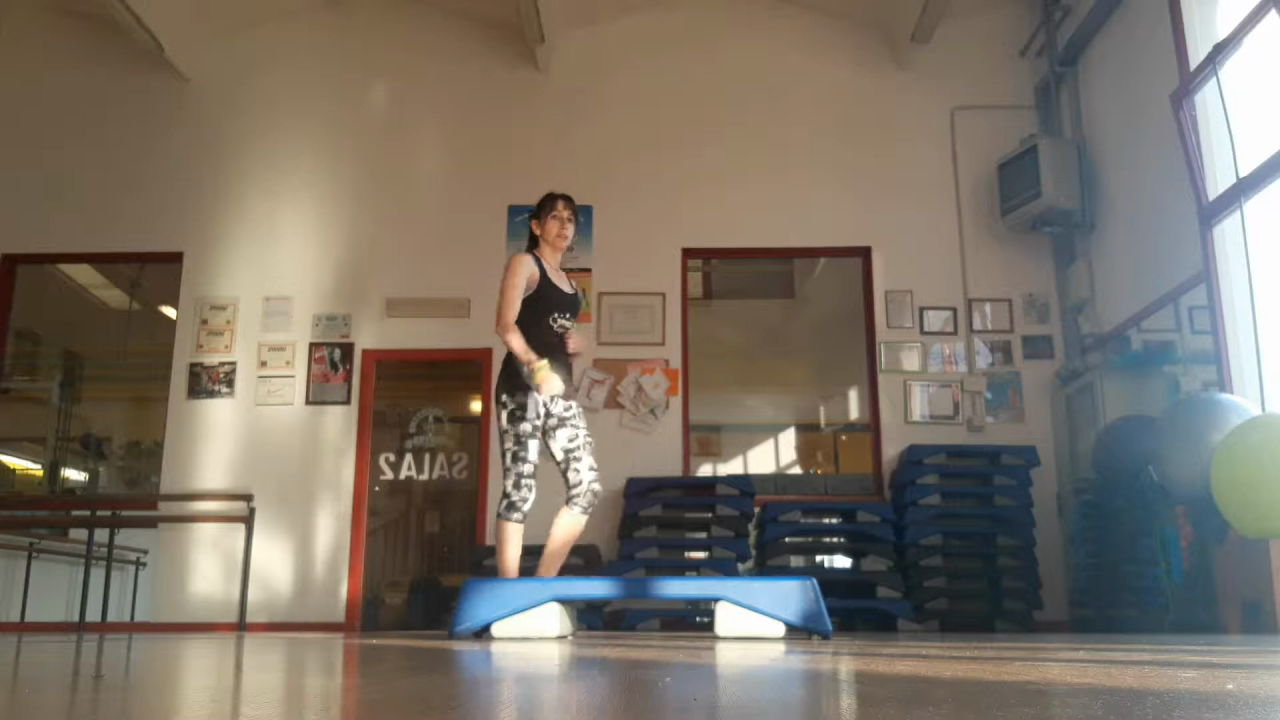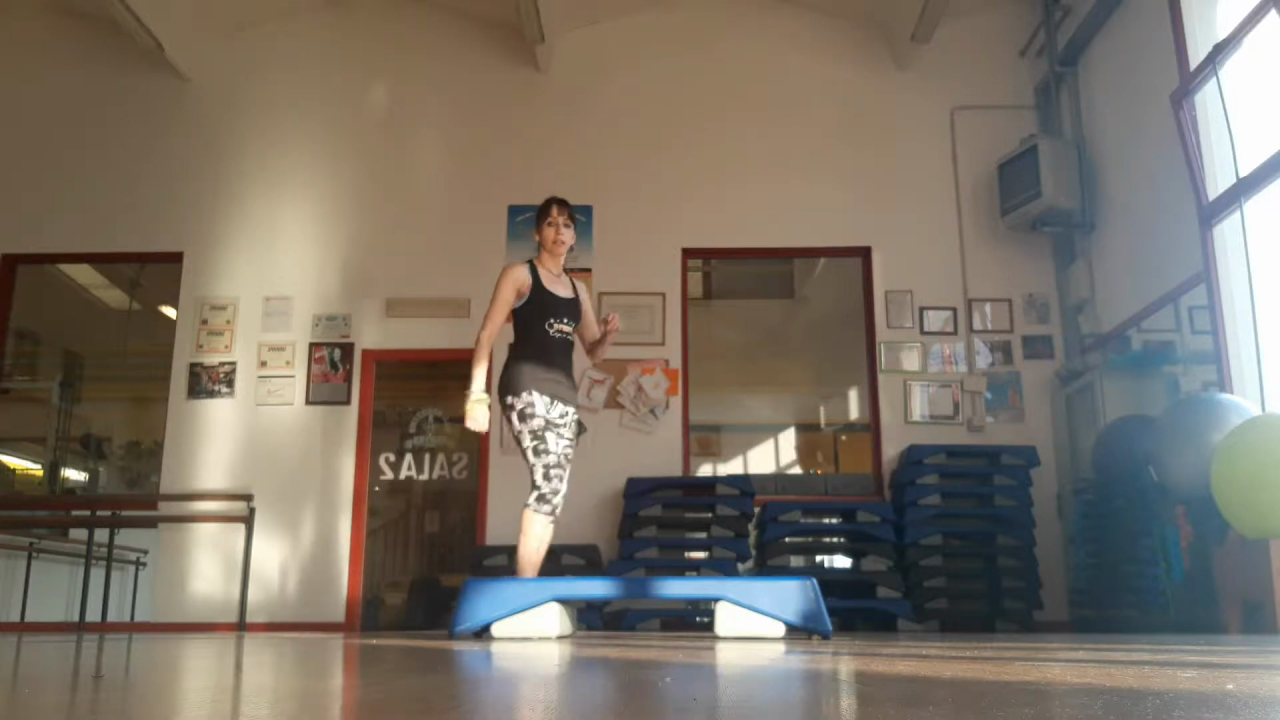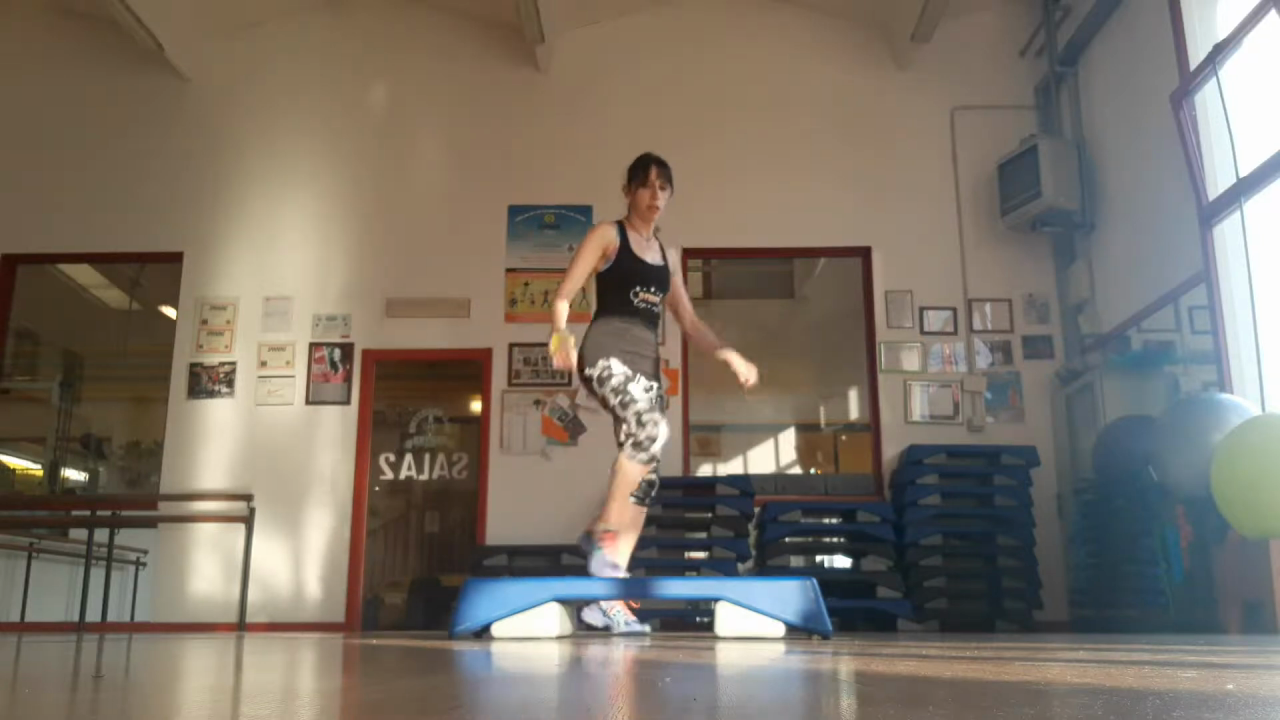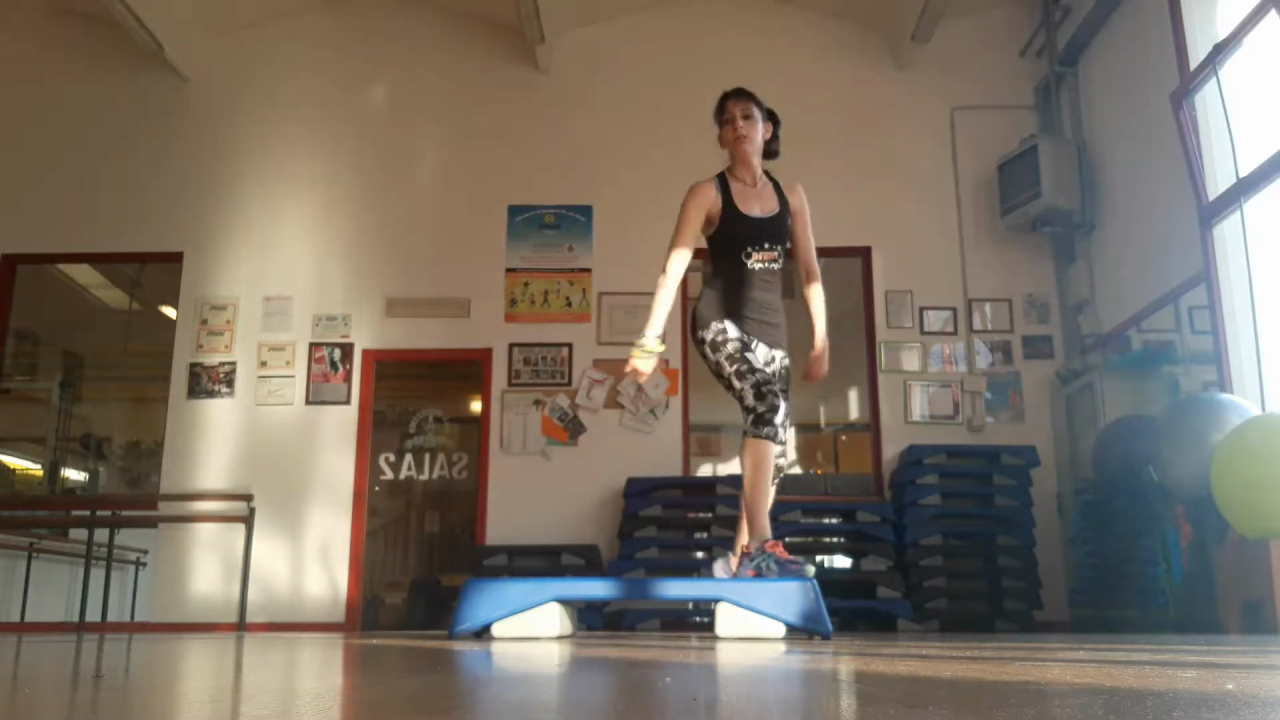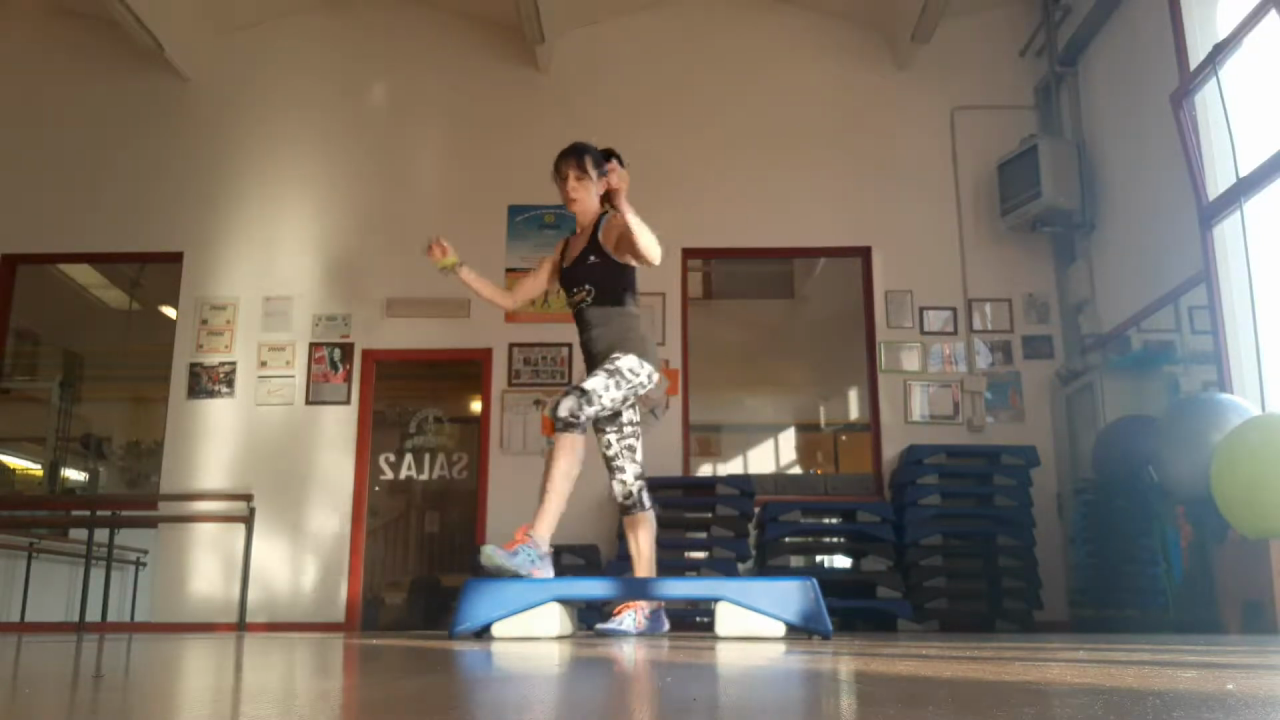
dt=1s
person 1, frame 1
left shoulder: (569, 283)
right shoulder: (524, 264)
right elbow: (505, 323)
left wrist: (577, 343)
right wrist: (537, 366)
left hip: (559, 390)
right hip: (524, 385)
left knee: (586, 486)
right knee: (520, 488)
left ankle: (543, 583)
person 1, frame 2
left shoulder: (578, 289)
right shoulder: (519, 275)
left elbow: (595, 350)
right elbow: (486, 335)
left wrist: (608, 331)
right wrist: (477, 393)
left hip: (564, 394)
right hip: (524, 386)
left knee: (549, 489)
right knee: (550, 481)
person 1, frame 3
left shoulder: (666, 255)
right shoulder: (607, 236)
left elbow: (690, 322)
right elbow: (564, 294)
left wrist: (729, 355)
right wrist: (561, 331)
left hip: (644, 365)
right hip: (605, 354)
left knee: (644, 478)
right knee: (650, 426)
left ankle: (605, 595)
right ankle: (603, 530)
person 1, frame 4
left shoulder: (789, 193)
right shoulder: (707, 193)
left elbow: (809, 270)
right elbow: (676, 262)
left wrist: (821, 338)
right wrist: (652, 333)
left hip: (769, 327)
right hip: (721, 319)
left knee: (775, 445)
right knee: (767, 408)
left ankle: (740, 559)
right ankle: (761, 551)
person 1, frame 5
left shoulder: (615, 228)
right shoulder: (564, 251)
left elbow: (653, 256)
right elbow: (511, 299)
left wrist: (622, 206)
right wrist: (454, 266)
left hip: (630, 357)
right hip: (605, 364)
left knee: (567, 414)
right knee: (626, 479)
left ankle: (535, 547)
right ankle: (647, 601)
